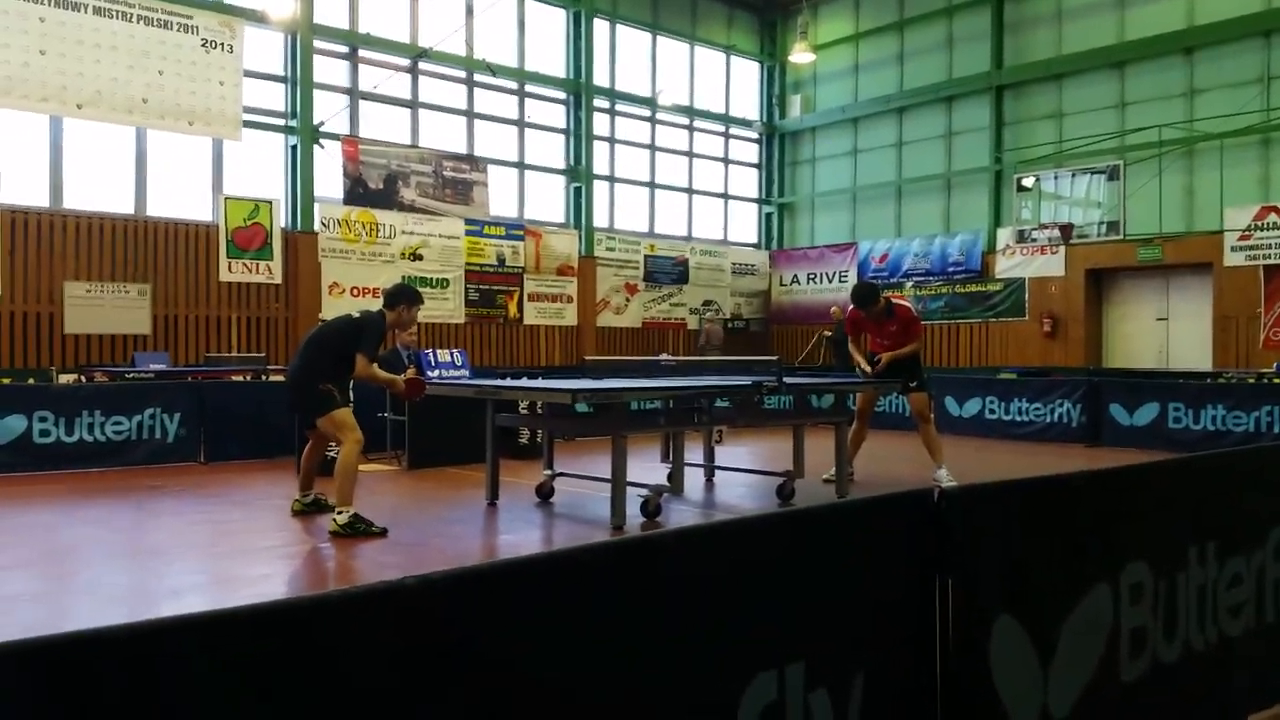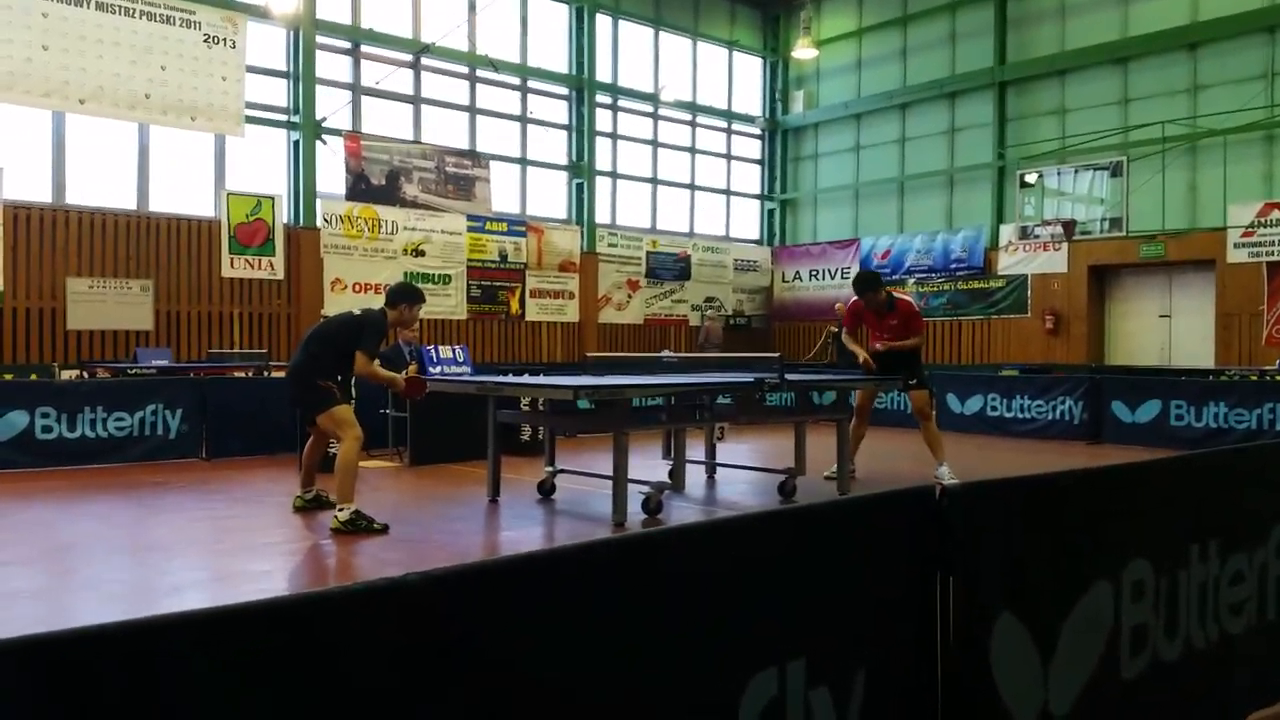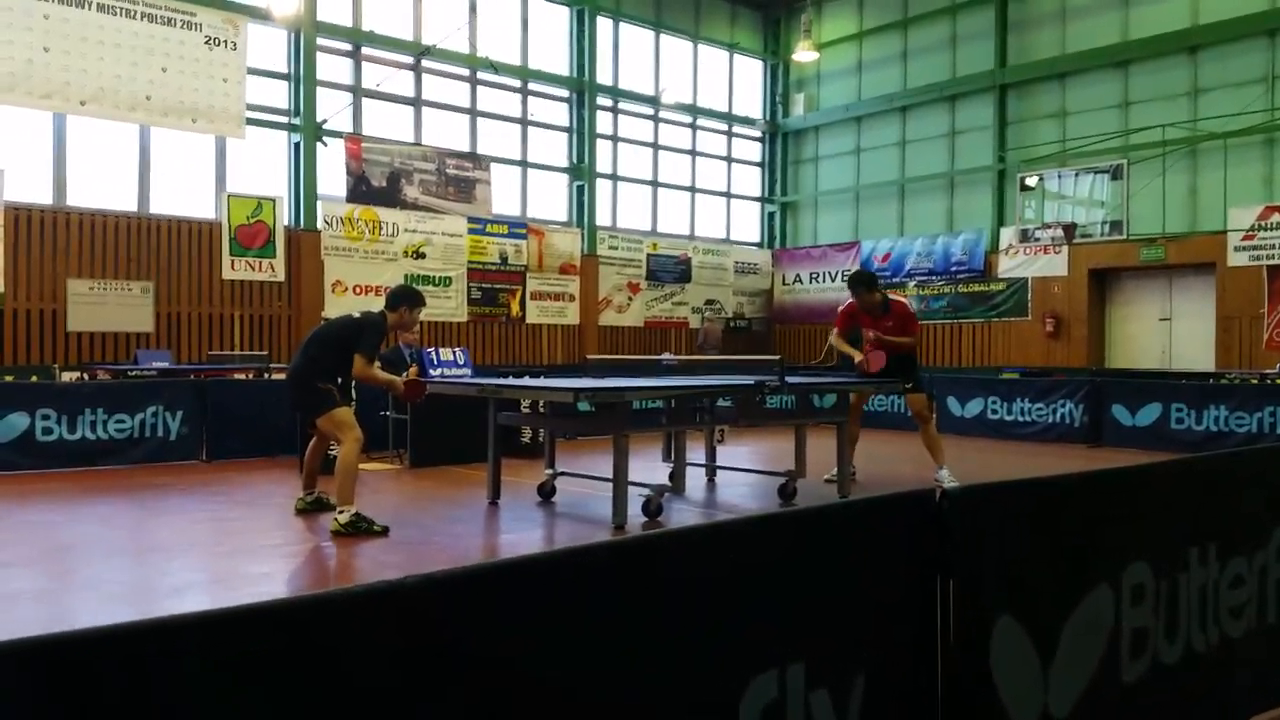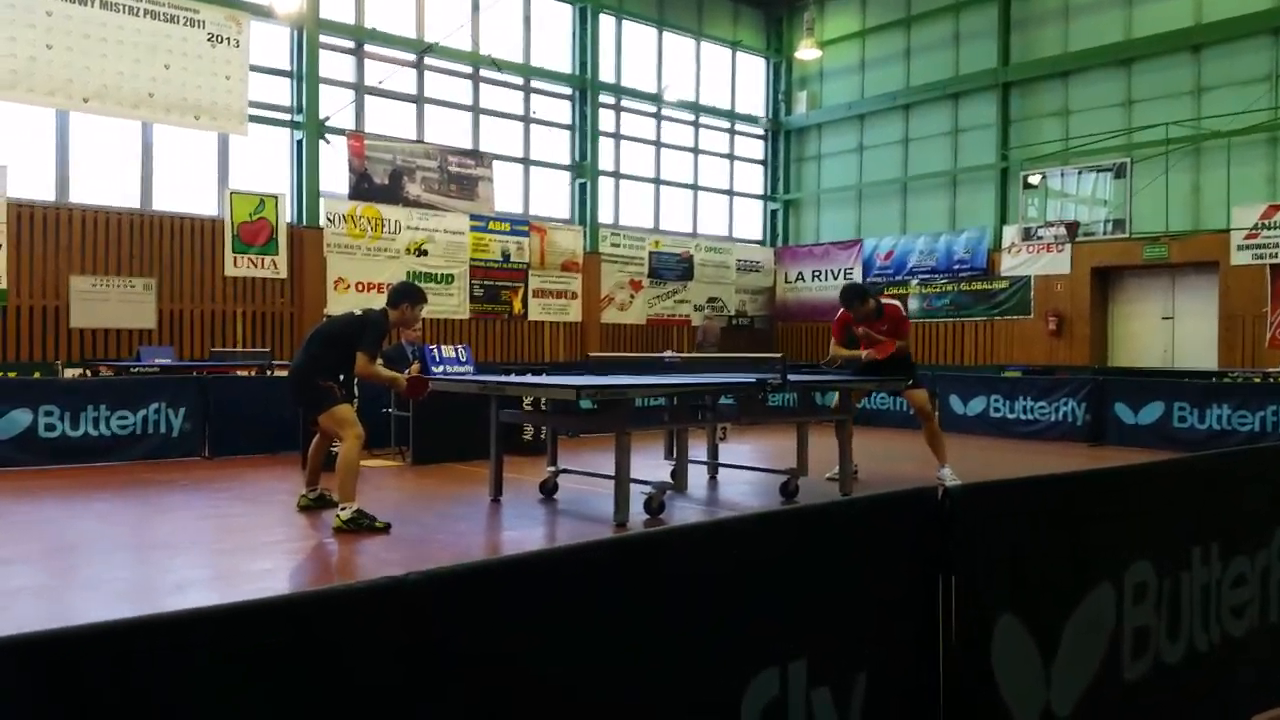
dt=0.2s
person 1, frame 1
left shoulder: (368, 320)
right shoulder: (375, 324)
left elbow: (359, 366)
right elbow: (362, 371)
left wrist: (390, 380)
right wrist: (391, 380)
left hip: (303, 377)
right hip: (313, 381)
left knee: (321, 437)
right knee: (352, 439)
left ankle: (305, 499)
right ankle: (343, 517)
person 1, frame 2
left shoulder: (371, 318)
right shoulder: (376, 323)
left elbow: (361, 364)
right elbow: (361, 369)
left wrist: (392, 378)
right wrist: (391, 379)
left hip: (304, 373)
right hip: (312, 377)
left knee: (323, 433)
right knee: (352, 436)
left ankle: (307, 495)
right ankle: (345, 514)
person 1, frame 3
left shoulder: (371, 321)
right shoulder: (375, 325)
left elbow: (361, 367)
right elbow: (360, 372)
left wrist: (392, 381)
right wrist: (390, 382)
left hip: (305, 375)
right hip: (312, 379)
left knee: (325, 435)
right knee: (351, 438)
left ankle: (308, 497)
right ankle: (345, 516)
person 1, frame 4
left shoulder: (372, 318)
right shoulder: (377, 323)
left elbow: (363, 364)
right elbow: (362, 369)
left wrist: (396, 378)
right wrist: (393, 379)
left hip: (307, 373)
right hip: (314, 376)
left knee: (328, 432)
right knee: (352, 435)
left ankle: (311, 494)
right ankle: (347, 513)
person 2, frame 1
left shoulder: (905, 310)
right shoulder: (855, 313)
left elbow: (918, 344)
right elbow: (852, 344)
left wrist: (891, 356)
right wrist: (861, 361)
left hip: (906, 360)
right hip: (876, 360)
left knee: (923, 415)
right knee: (861, 413)
left ankle: (941, 470)
person 2, frame 2
left shoulder: (906, 305)
right shoulder: (856, 306)
left elbow: (920, 339)
right elbow: (846, 335)
left wrist: (891, 345)
right wrist: (860, 352)
left hip: (906, 357)
right hip: (877, 357)
left knee: (923, 412)
right knee: (861, 410)
left ankle: (942, 467)
right ankle: (847, 464)
person 2, frame 3
left shoulder: (901, 306)
right shoulder: (850, 308)
left elbow: (914, 342)
right elbow: (835, 338)
left wrist: (883, 338)
right wrist: (855, 354)
left hip: (902, 361)
left knee: (922, 415)
right knee: (851, 410)
left ankle: (942, 470)
person 2, frame 4
left shoulder: (894, 309)
right shoulder: (843, 316)
left elbow: (904, 347)
right elbow: (834, 350)
left wrist: (874, 337)
right wrist: (860, 353)
left hip: (898, 364)
right hip: (867, 364)
left knee: (925, 411)
left ankle: (944, 468)
